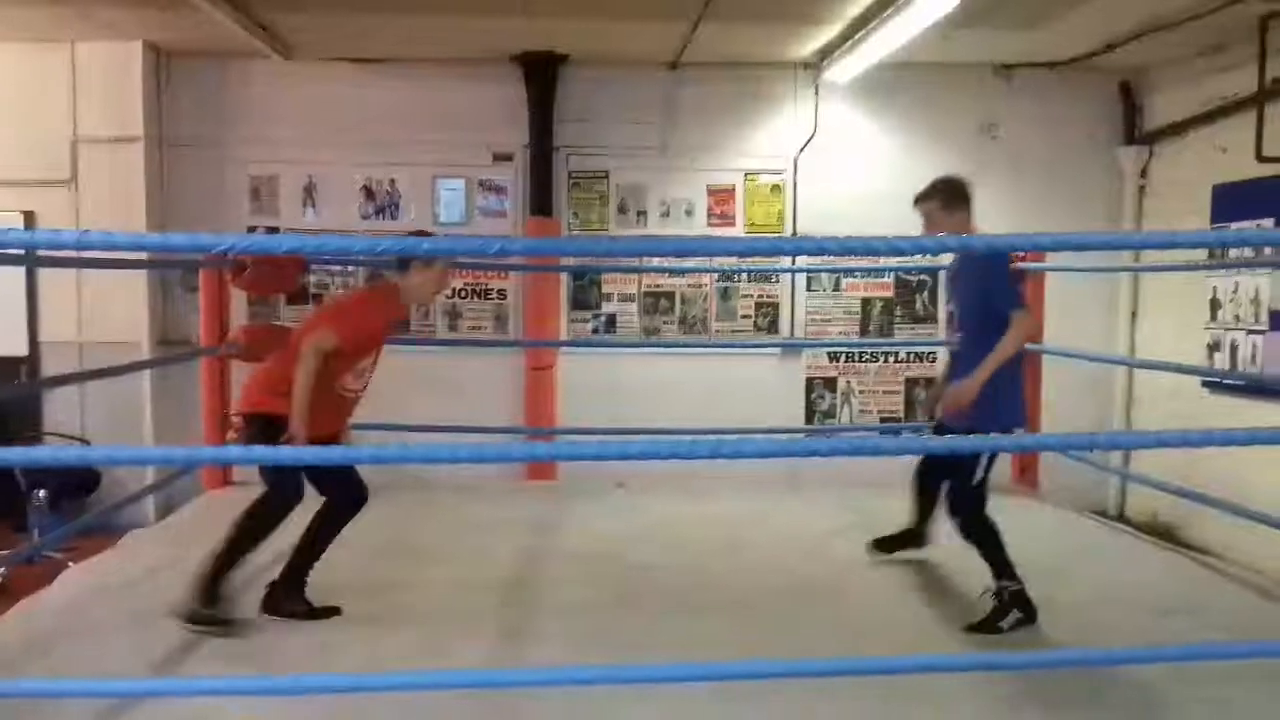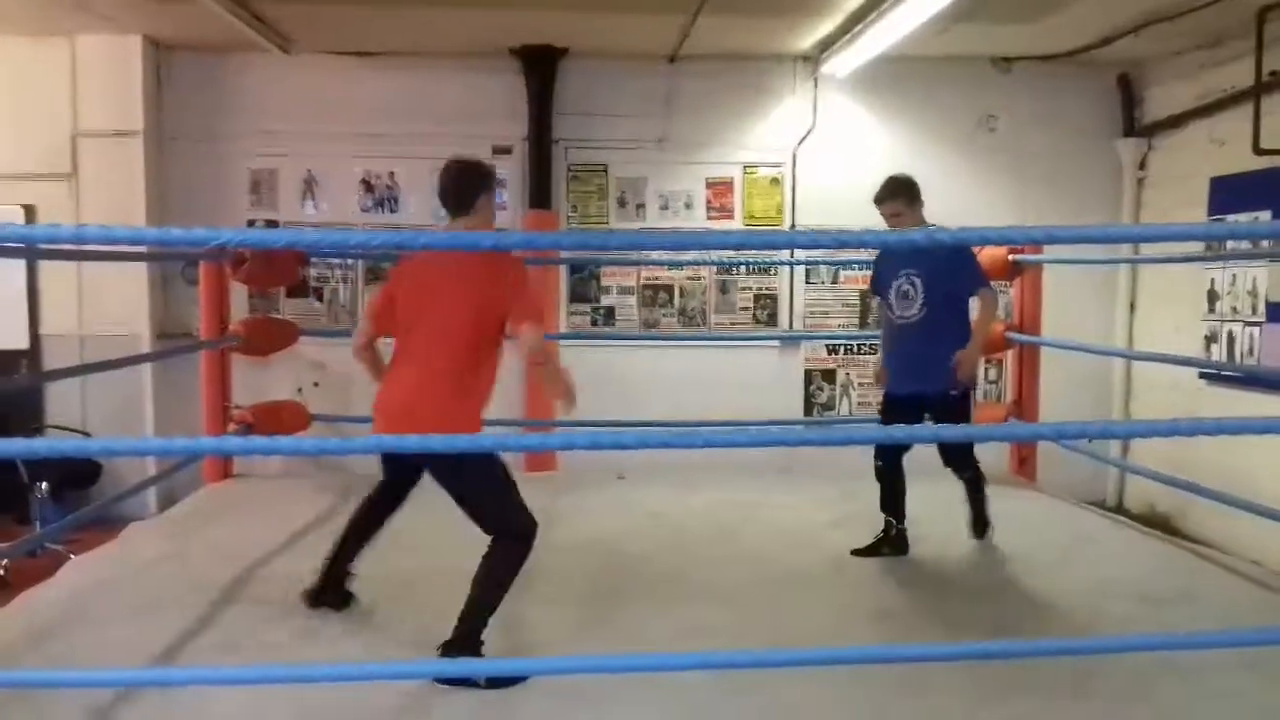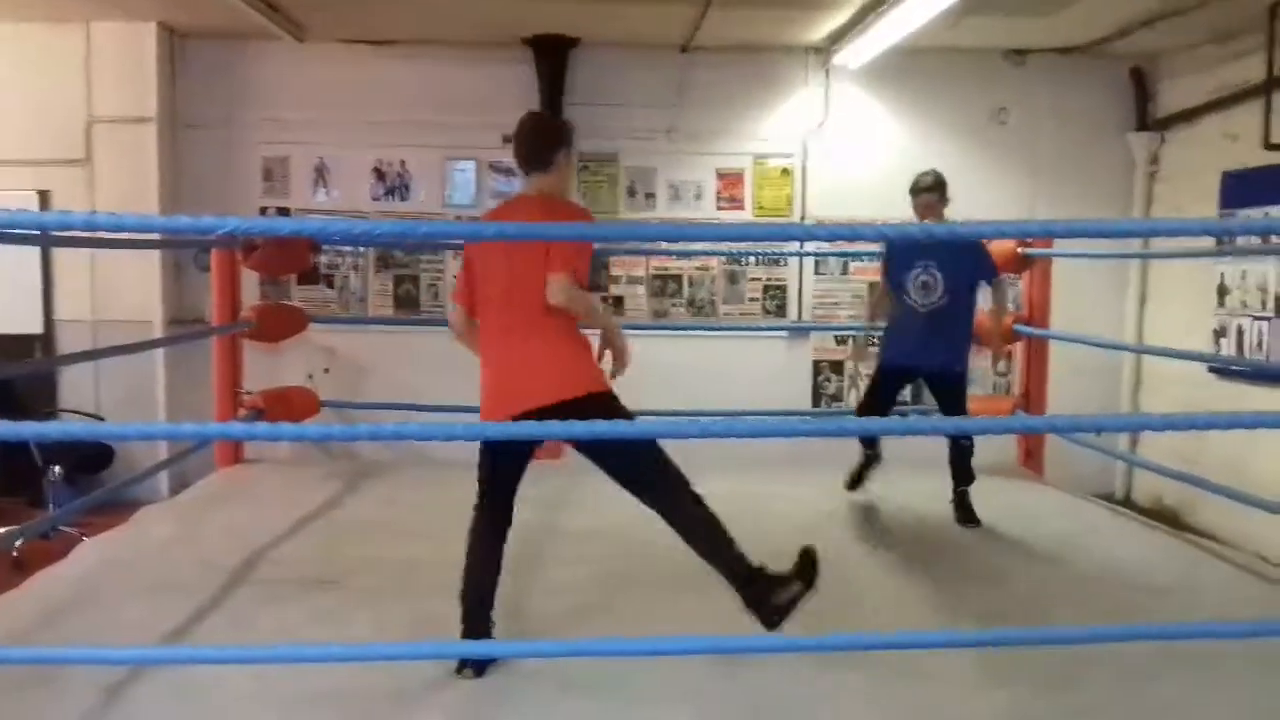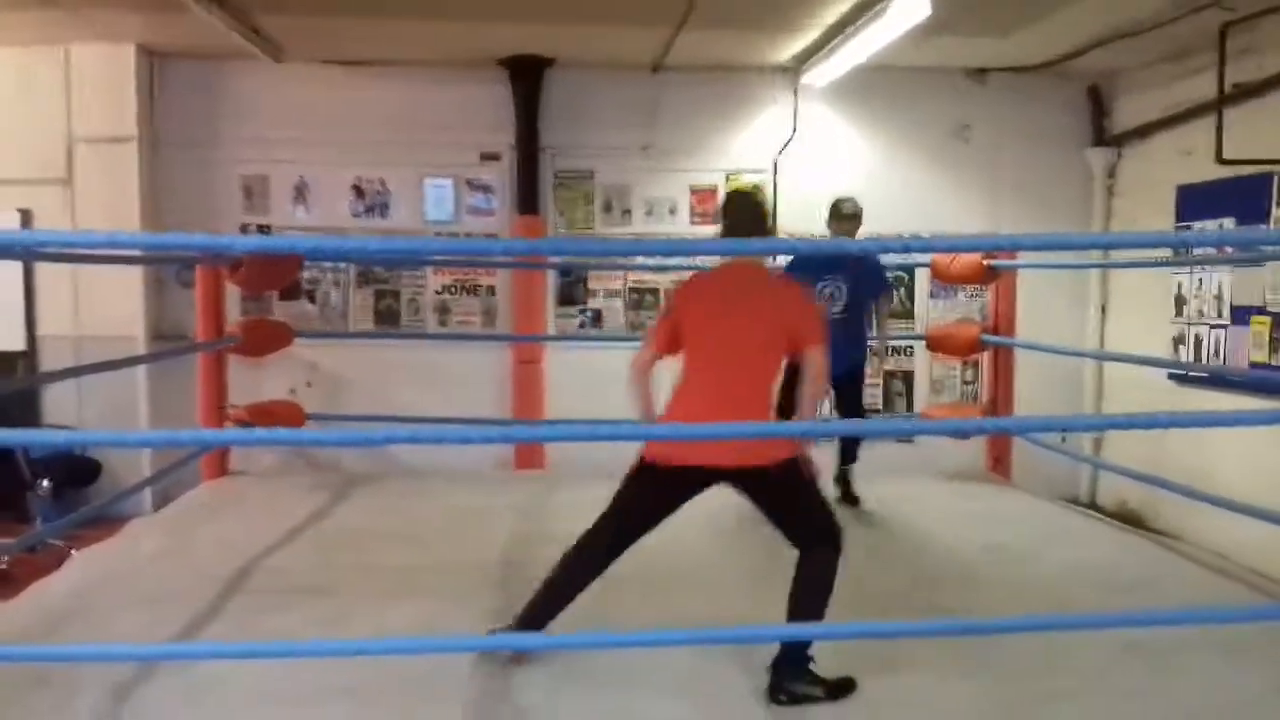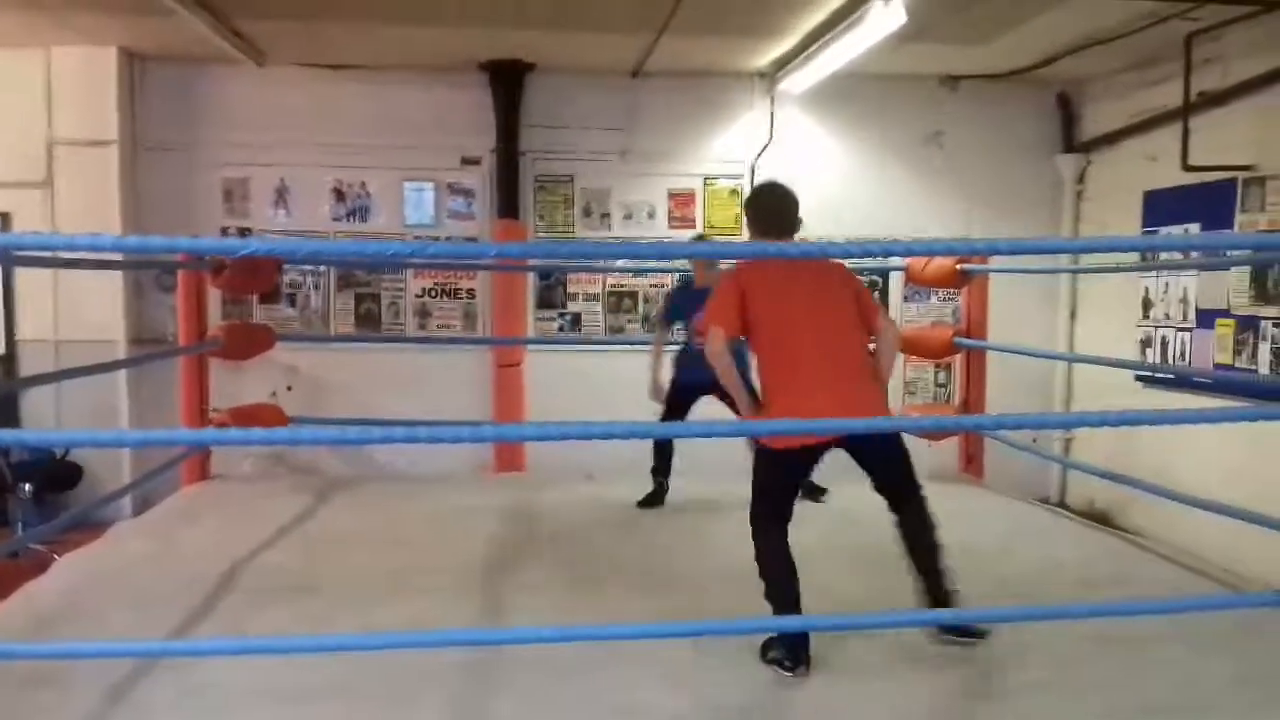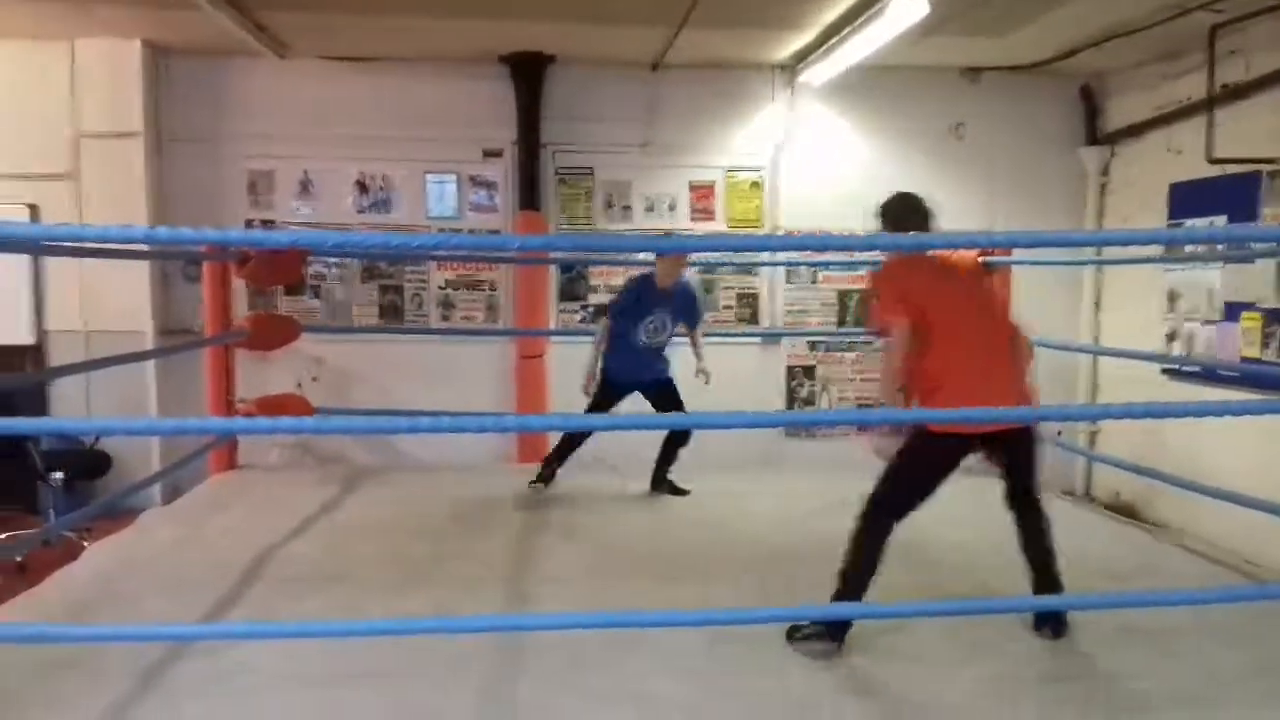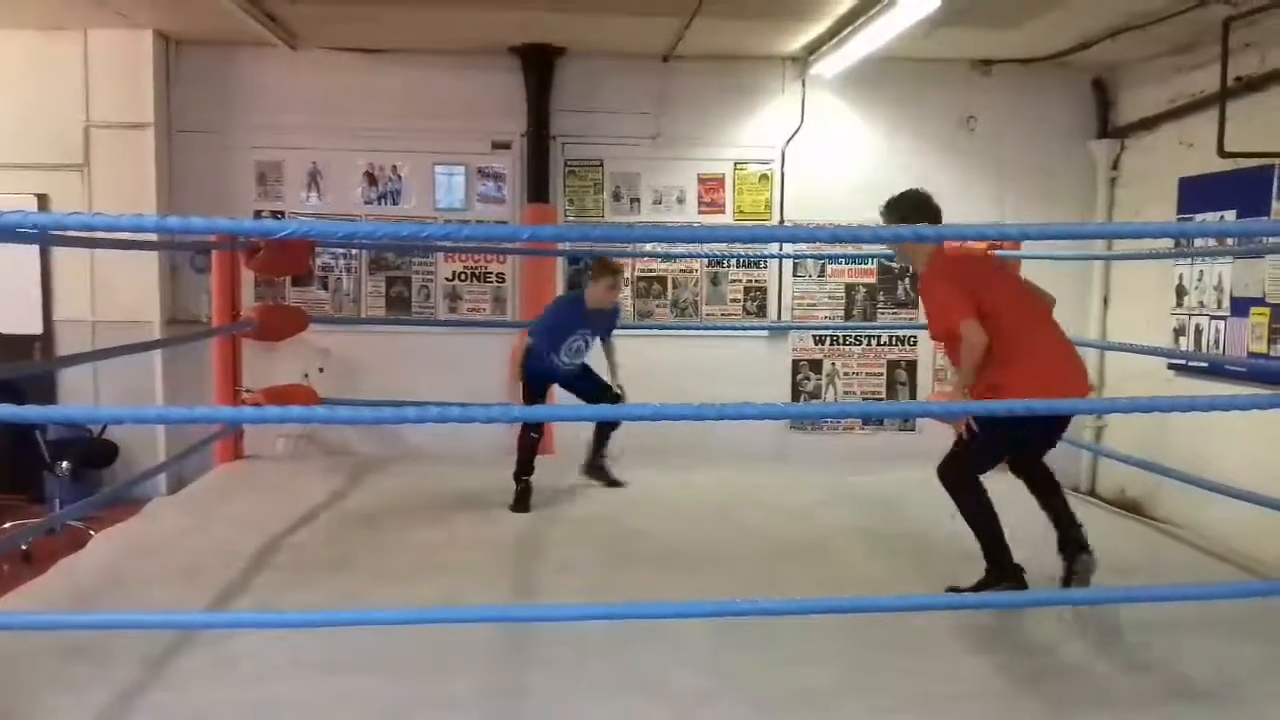
dt=0.5s
person 1, frame 1
left shoulder: (389, 311)
right shoulder: (373, 305)
right elbow: (312, 347)
left wrist: (337, 427)
right wrist: (299, 417)
right hip: (275, 406)
left knee: (350, 495)
right knee: (284, 494)
left ankle: (286, 592)
right ankle: (207, 594)
person 1, frame 2
left shoulder: (410, 265)
right shoulder: (504, 267)
left elbow: (362, 343)
right elbow: (532, 345)
right wrist: (560, 381)
left hip: (394, 416)
right hip: (446, 426)
left knee: (391, 489)
right knee: (516, 530)
left ankle: (329, 582)
right ankle: (460, 651)
person 1, frame 3
left shoulder: (486, 229)
right shoulder: (565, 217)
left elbow: (461, 324)
right elbow: (562, 293)
right wrist: (614, 335)
left hip: (502, 398)
right hip: (566, 388)
left knee: (492, 516)
right knee: (667, 489)
left ankle: (473, 644)
right ankle: (762, 595)
person 1, frame 4
left shoulder: (693, 288)
right shoulder: (794, 295)
left elbow: (642, 362)
right elbow: (817, 372)
left wrist: (653, 428)
right wrist: (798, 443)
left hip: (678, 443)
right hip: (758, 448)
left knee: (604, 539)
right knee: (822, 541)
left ankle: (520, 630)
right ankle: (791, 671)
person 1, frame 5
left shoulder: (740, 278)
right shoulder: (836, 272)
left elbow: (715, 346)
right elbow: (889, 335)
left wrist: (749, 411)
left hip: (791, 422)
right hip: (862, 413)
left knee: (768, 525)
right knee: (909, 504)
left ankle: (791, 645)
right ankle: (944, 611)
person 1, frame 6
left shoulder: (894, 276)
right shoulder: (972, 275)
left elbow: (899, 340)
right elbow: (1020, 344)
left wrist: (890, 412)
left hip: (951, 416)
right hip: (1013, 410)
left knee: (882, 511)
right knee: (1025, 503)
left ankle: (833, 624)
right ankle: (1050, 610)
person 1, frame 7
left shoulder: (935, 277)
right shoulder: (978, 262)
left elbow: (975, 338)
right elbow: (1045, 302)
left wrist: (961, 392)
left hip: (1020, 394)
right hip: (1068, 380)
left knee: (957, 471)
right knee: (1024, 459)
left ankle: (1004, 573)
right ankle: (1075, 547)
person 2, frame 1
left shoulder: (991, 262)
right shoulder: (958, 267)
left elbow: (1023, 324)
left wrist: (976, 380)
right wrist: (947, 383)
left hip: (987, 405)
right hip: (959, 405)
left knee: (966, 504)
right knee: (929, 473)
left ankle: (1014, 597)
right ankle: (920, 531)
person 2, frame 2
left shoulder: (950, 249)
right shoulder: (886, 256)
left elbow: (988, 298)
left wrist: (974, 348)
right wrist: (885, 359)
left hip: (946, 376)
right hip: (902, 377)
left knee: (956, 454)
right knee: (885, 454)
left ankle: (977, 502)
right ankle: (893, 533)
person 2, frame 3
left shoulder: (967, 247)
right shoulder: (898, 246)
left elbow: (998, 286)
right elbow: (886, 291)
left wrist: (998, 332)
left hip: (948, 356)
right hip: (898, 351)
right knee: (869, 409)
left ankle: (962, 497)
right ankle: (869, 456)
person 2, frame 4
left shoulder: (868, 264)
right shoulder: (807, 258)
left elbow: (882, 301)
left wrist: (881, 339)
left hip: (849, 357)
left knee: (851, 415)
right knee: (787, 410)
left ankle: (844, 477)
person 2, frame 5
right shoulder: (680, 295)
right elbow: (661, 333)
right wrist: (655, 376)
right hip: (690, 373)
right knee: (667, 426)
left ankle: (799, 481)
right ankle: (660, 485)
person 2, frame 6
left shoulder: (686, 293)
right shoulder: (636, 288)
left elbow: (693, 327)
right elbow: (606, 324)
left wrist: (700, 360)
right wrist: (592, 370)
left hip: (654, 371)
right hip: (618, 370)
left knee: (681, 425)
left ankle: (660, 477)
right ankle: (549, 468)
person 2, frame 7
left shoulder: (611, 311)
right shoulder: (563, 308)
right elbow: (525, 343)
left wrist: (614, 374)
right wrist: (515, 384)
left hip: (573, 370)
right hip: (538, 369)
left knee: (613, 403)
right knee: (534, 425)
left ankle: (595, 462)
right ankle: (523, 484)
